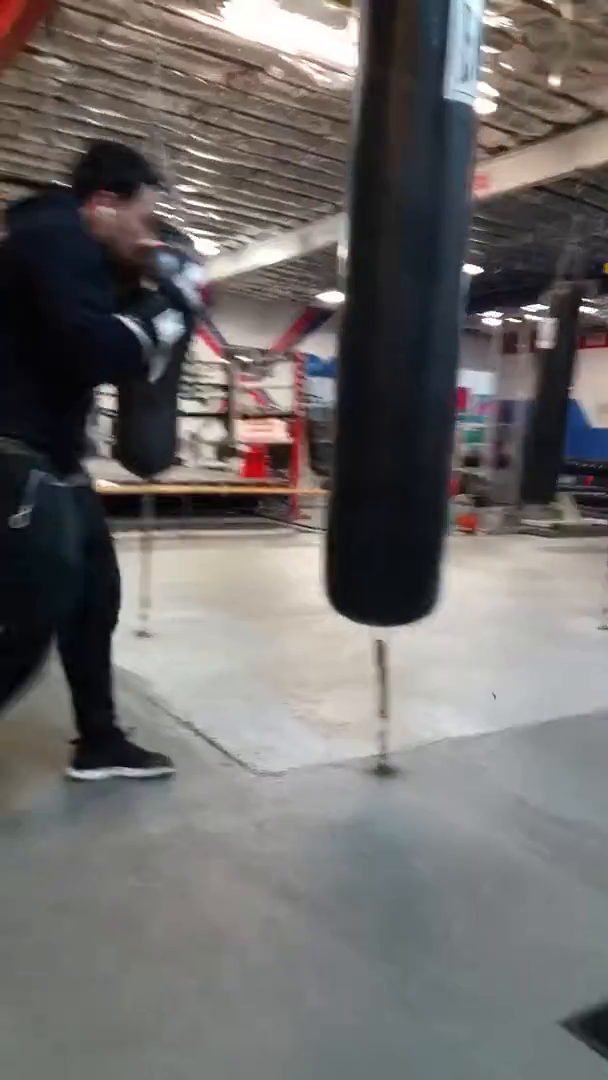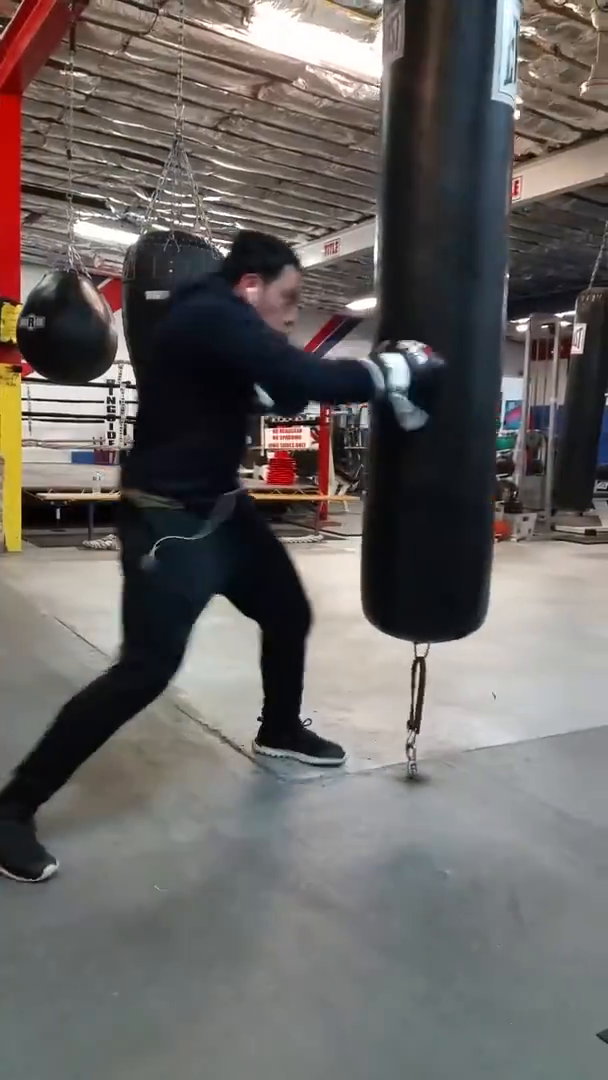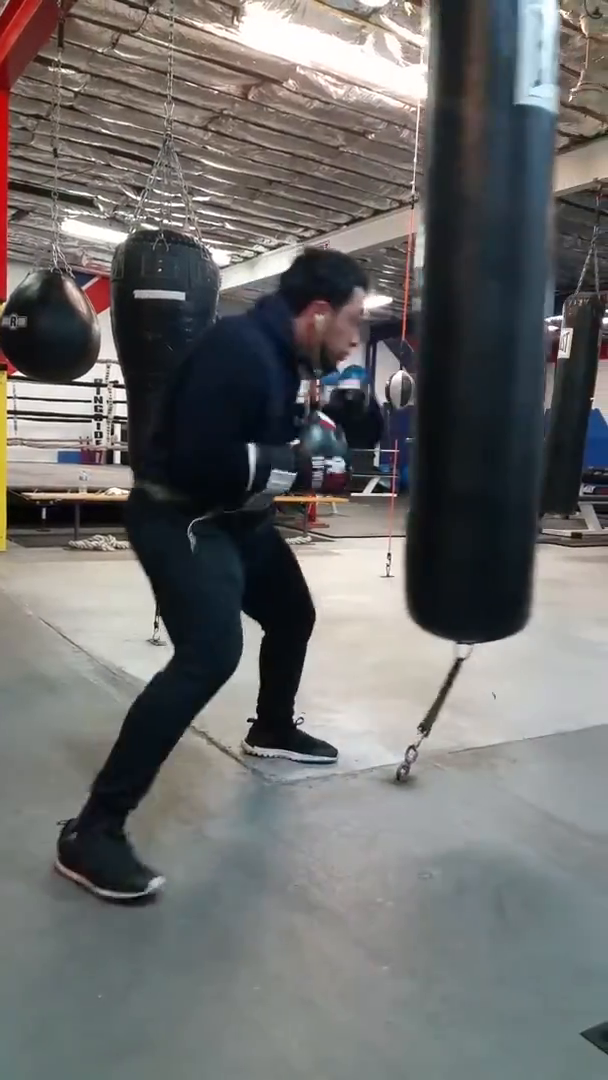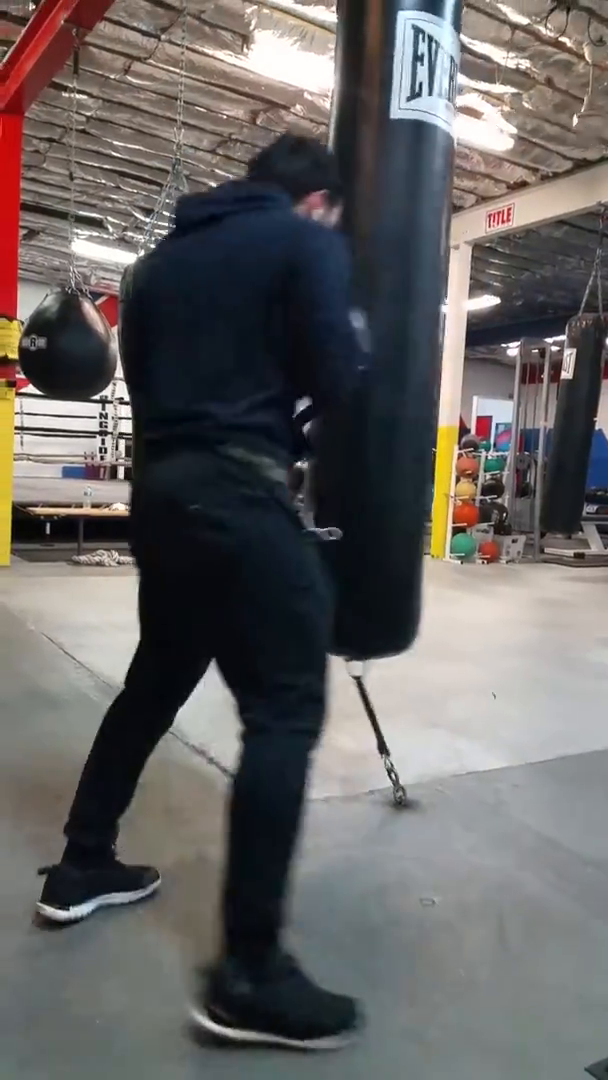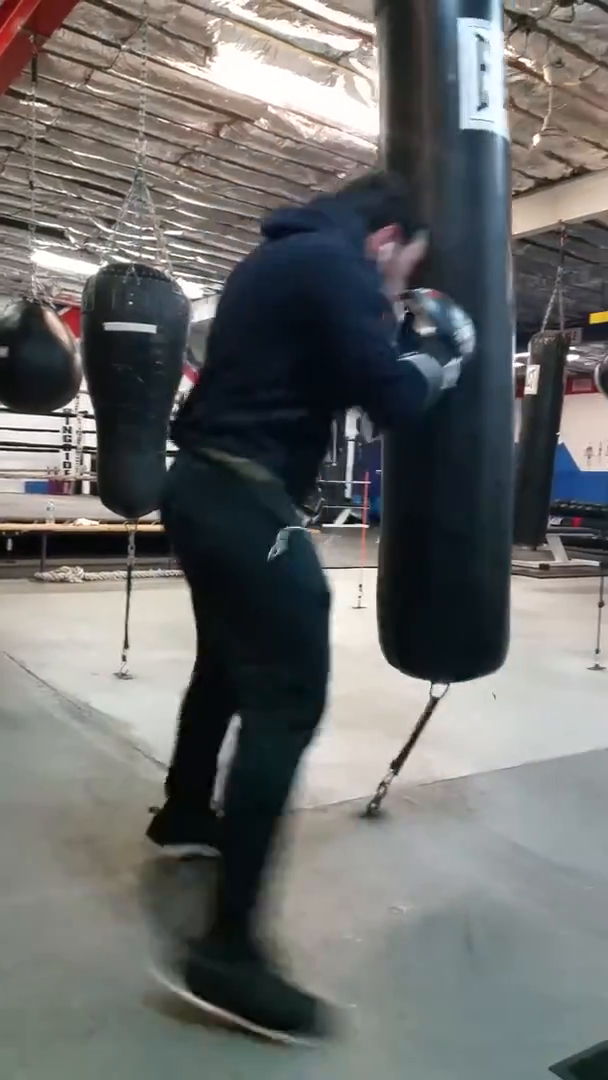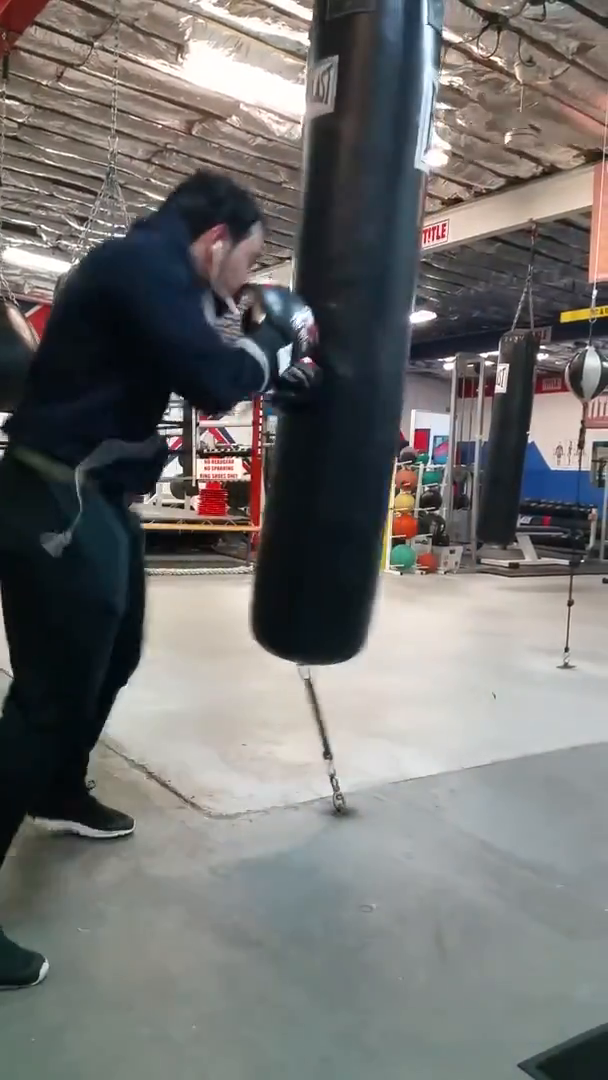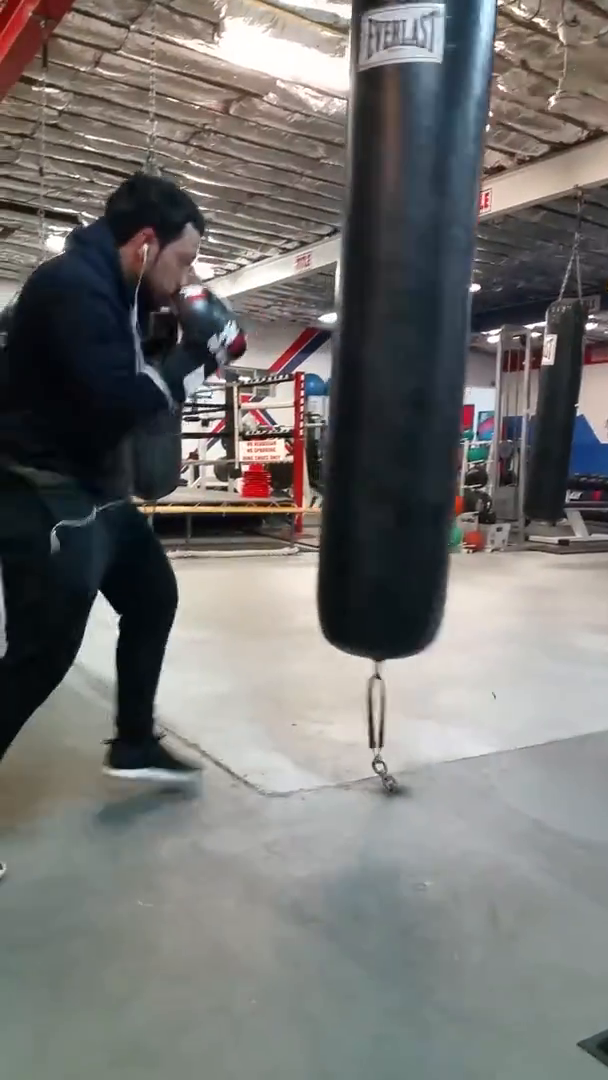
dt=0.7s
person 1, frame 1
left shoulder: (73, 249)
right shoulder: (57, 235)
left elbow: (98, 347)
right elbow: (98, 351)
left wrist: (147, 285)
right wrist: (167, 309)
left knee: (96, 599)
left ankle: (99, 743)
person 1, frame 2
left shoulder: (232, 328)
right shoulder: (210, 318)
left elbow: (291, 390)
right elbow: (301, 379)
left wrist: (374, 375)
right wrist: (395, 370)
left hip: (219, 510)
right hip: (165, 520)
left knee: (288, 612)
right knee: (145, 669)
left ankle: (281, 730)
person 1, frame 3
left shoulder: (283, 352)
right shoulder: (241, 348)
right elbow: (203, 459)
left wrist: (306, 446)
right wrist: (285, 466)
left hip: (227, 512)
right hip: (177, 516)
left knee: (293, 613)
right knee: (208, 655)
left ankle: (273, 730)
right ankle: (92, 832)
person 1, frame 4
left shoulder: (167, 254)
right shoulder: (306, 246)
right elbow: (331, 381)
right wrist: (341, 331)
left hip: (160, 484)
right hip: (237, 493)
left knee: (158, 675)
right knee: (286, 709)
left ankle: (81, 866)
right ankle: (248, 974)
person 1, frame 5
left shoulder: (270, 258)
right shoulder: (341, 266)
right elbow: (389, 398)
left wrist: (386, 349)
right wrist: (442, 353)
left hip: (205, 482)
right hip: (245, 496)
left knee: (231, 660)
right knee: (287, 702)
left ankle: (184, 812)
right ankle: (227, 948)
person 1, frame 6
left shoulder: (153, 270)
right shoulder: (145, 264)
left elbow: (190, 368)
right elbow: (213, 381)
left wrist: (283, 368)
right wrist: (276, 334)
left hip: (96, 498)
left knee: (112, 656)
person 1, frame 7
left shoulder: (112, 283)
right shoulder: (72, 284)
left elbow: (121, 378)
right elbow: (118, 403)
left wrist: (185, 332)
right wrist: (196, 353)
left hip: (95, 491)
left knee: (153, 603)
left ankle: (135, 745)
